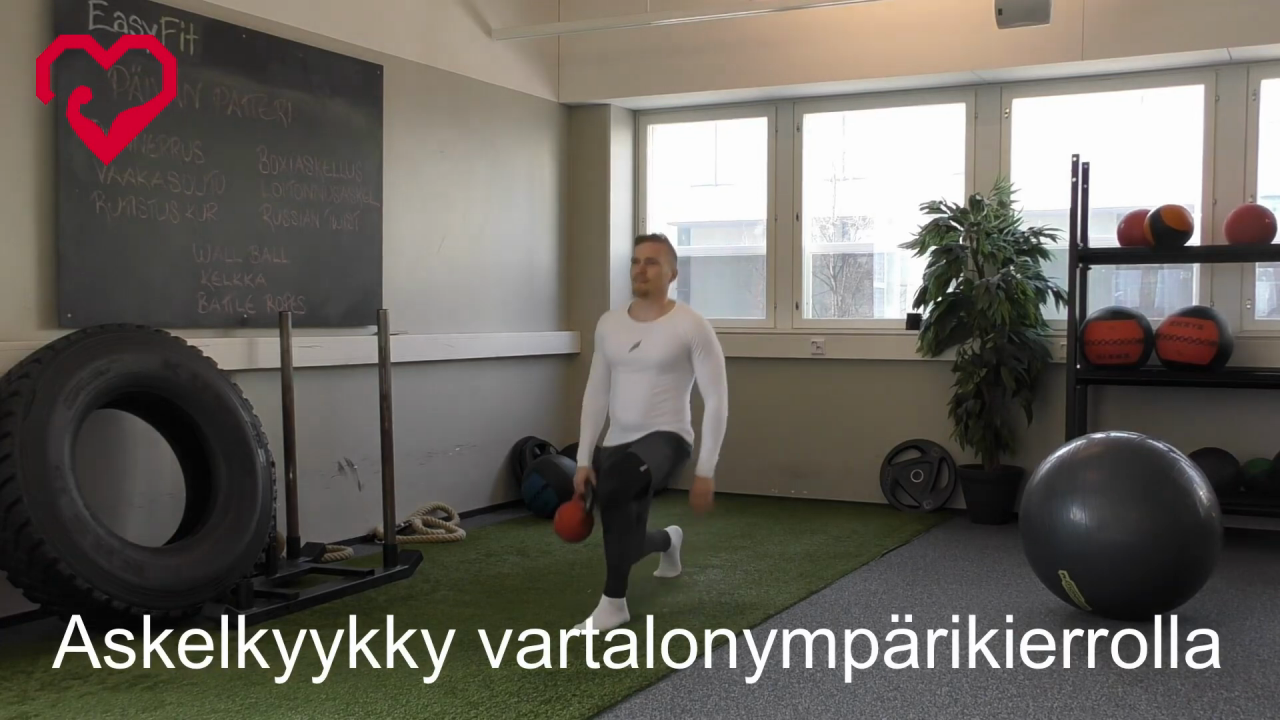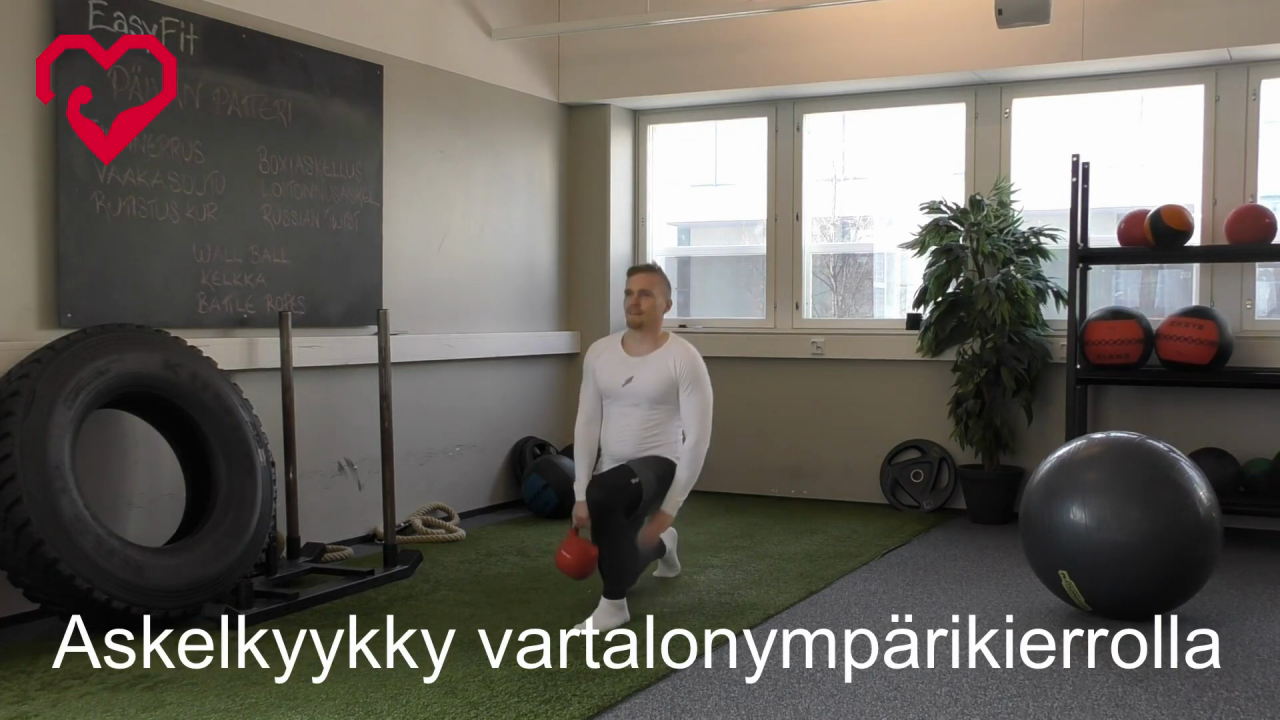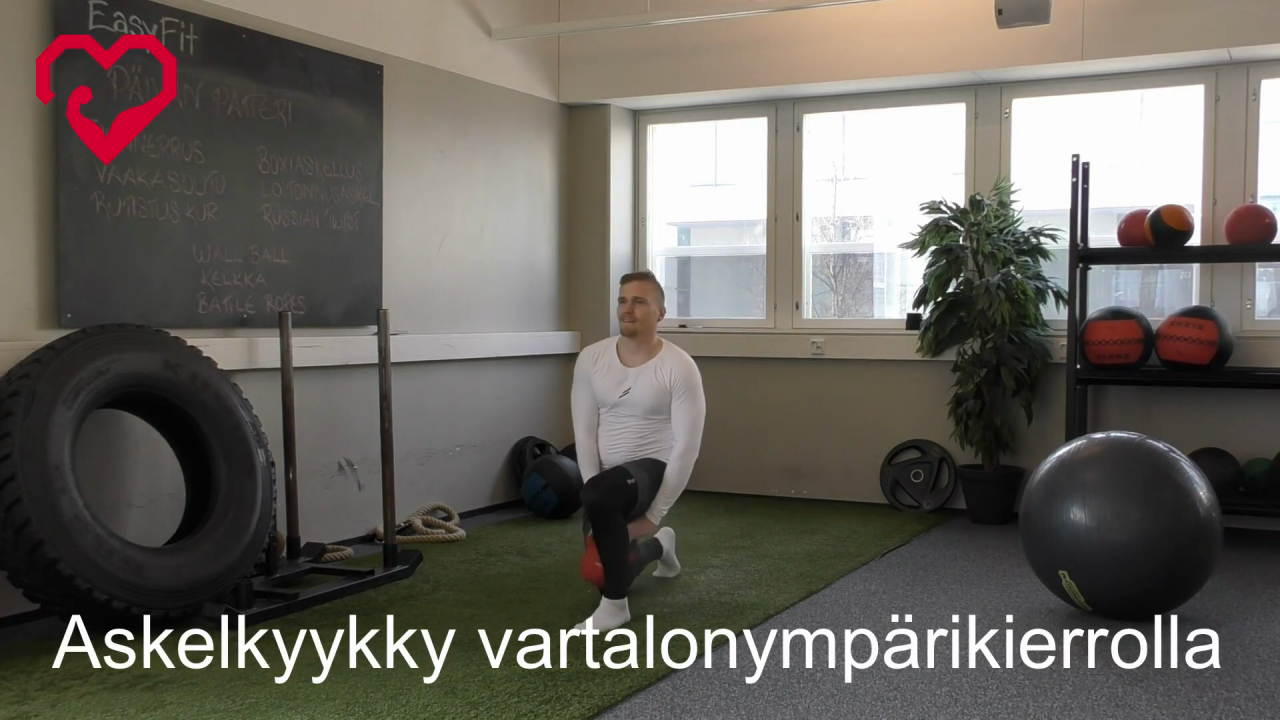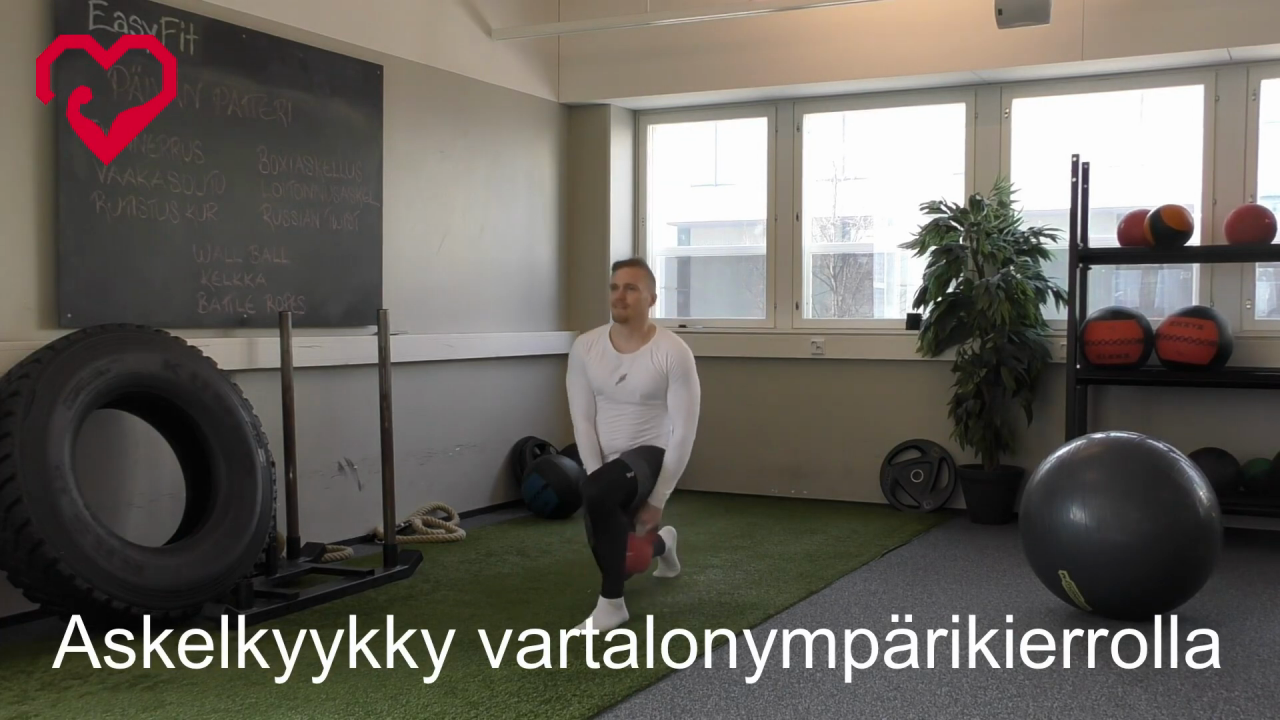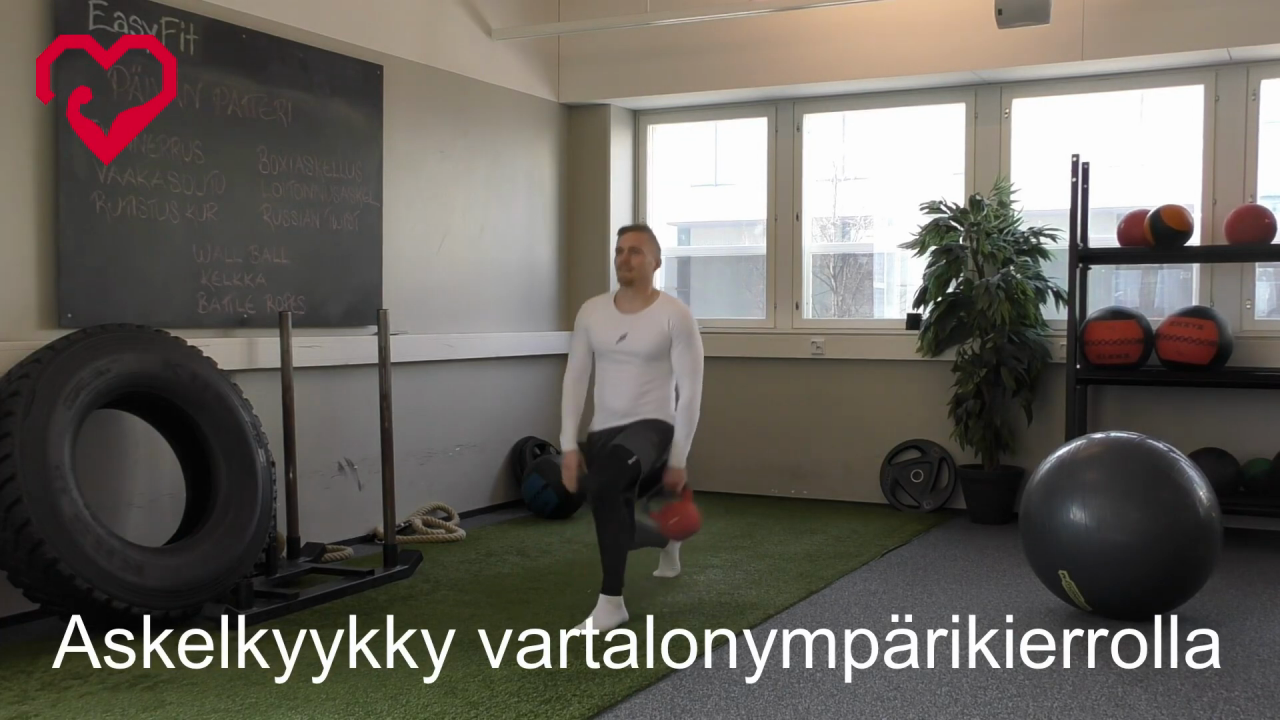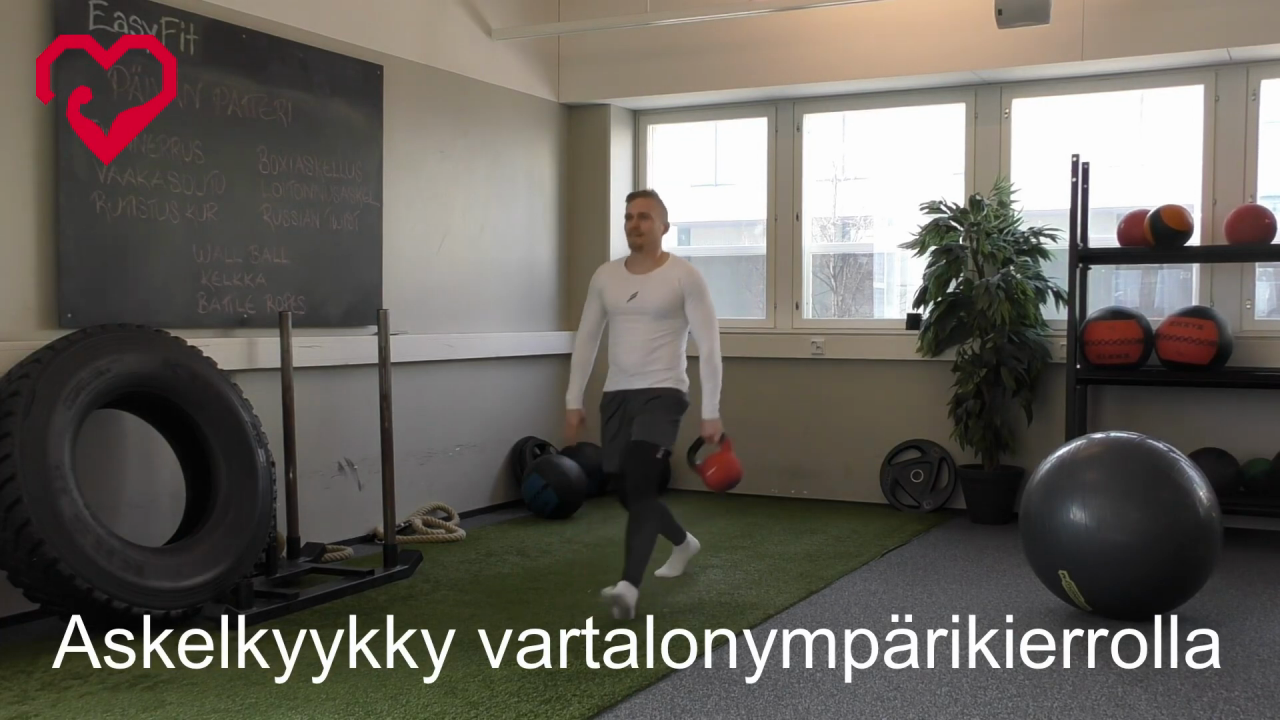
dt=0.2s
person 1, frame 1
left shoulder: (691, 326)
right shoulder: (609, 323)
left elbow: (716, 400)
right elbow: (596, 393)
left wrist: (705, 470)
right wrist: (584, 458)
left hip: (665, 438)
right hip: (617, 443)
left knee: (614, 488)
right knee: (623, 536)
left ankle: (613, 603)
right ankle: (668, 540)
person 1, frame 2
left shoulder: (684, 359)
right shoulder: (599, 353)
left elbow: (697, 436)
right elbow: (587, 424)
left wrist: (668, 509)
right wrist: (580, 494)
left hip: (657, 464)
right hip: (610, 469)
left knee: (604, 496)
left ankle: (613, 605)
right ankle: (662, 547)
person 1, frame 3
left shoulder: (679, 367)
right shoulder: (590, 359)
left elbow: (687, 447)
right elbow: (584, 433)
left wrist: (653, 514)
right wrist: (594, 507)
left hip: (651, 468)
right hip: (606, 476)
left knee: (599, 495)
left ankle: (614, 606)
right ankle: (659, 545)
person 1, frame 4
left shoulder: (673, 353)
right shoulder: (584, 348)
left elbow: (683, 432)
right elbow: (582, 421)
left wrist: (656, 501)
right wrist: (598, 479)
left hip: (648, 457)
right hip: (602, 464)
left knee: (597, 492)
left ankle: (611, 605)
right ankle: (661, 542)
person 1, frame 5
left shoulder: (675, 315)
right shoulder: (591, 312)
left elbow: (690, 391)
right elbow: (574, 380)
left wrist: (678, 459)
right wrist: (569, 446)
left hip: (651, 427)
right hip: (603, 431)
left knee: (603, 485)
right knee: (617, 535)
left ankle: (611, 602)
right ankle: (665, 538)
person 1, frame 6
left shoulder: (684, 276)
right shoulder: (605, 276)
left elbow: (708, 346)
right elbow: (586, 340)
left wrist: (711, 412)
right wrist: (574, 402)
left hip: (663, 393)
right hip: (616, 394)
left knee: (638, 484)
right knee: (631, 493)
left ankle: (628, 588)
right ankle: (683, 543)
